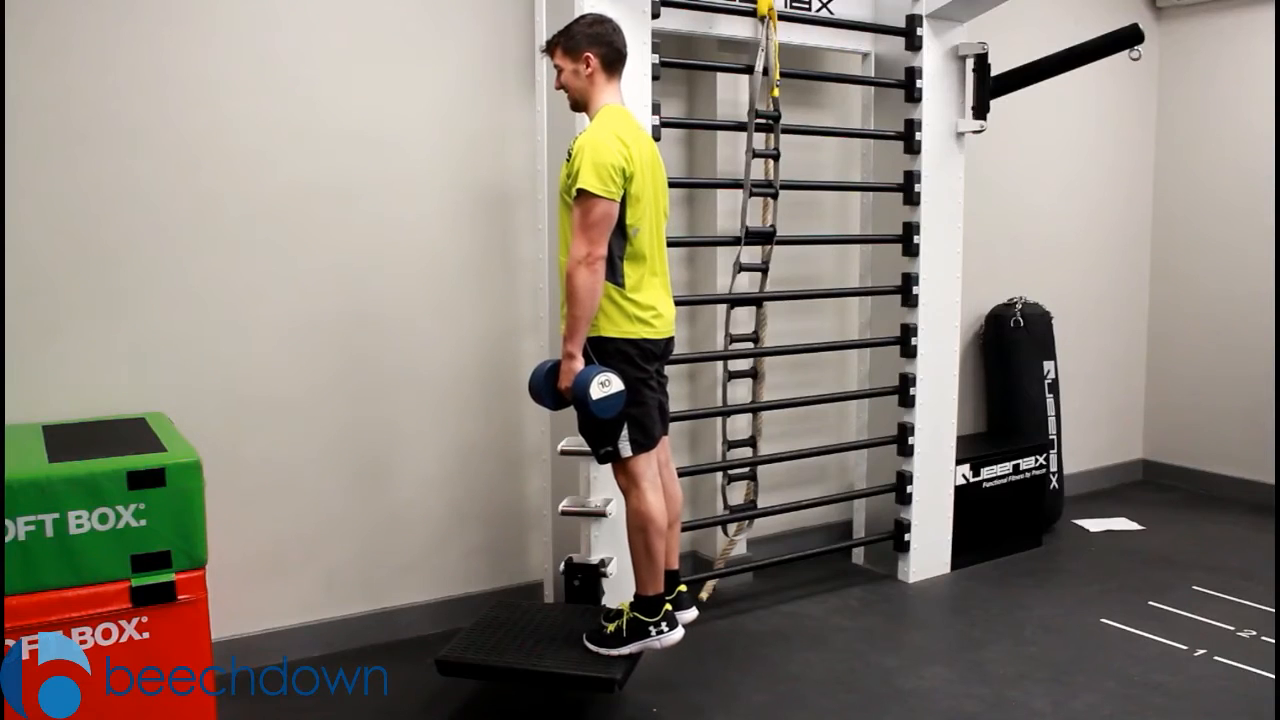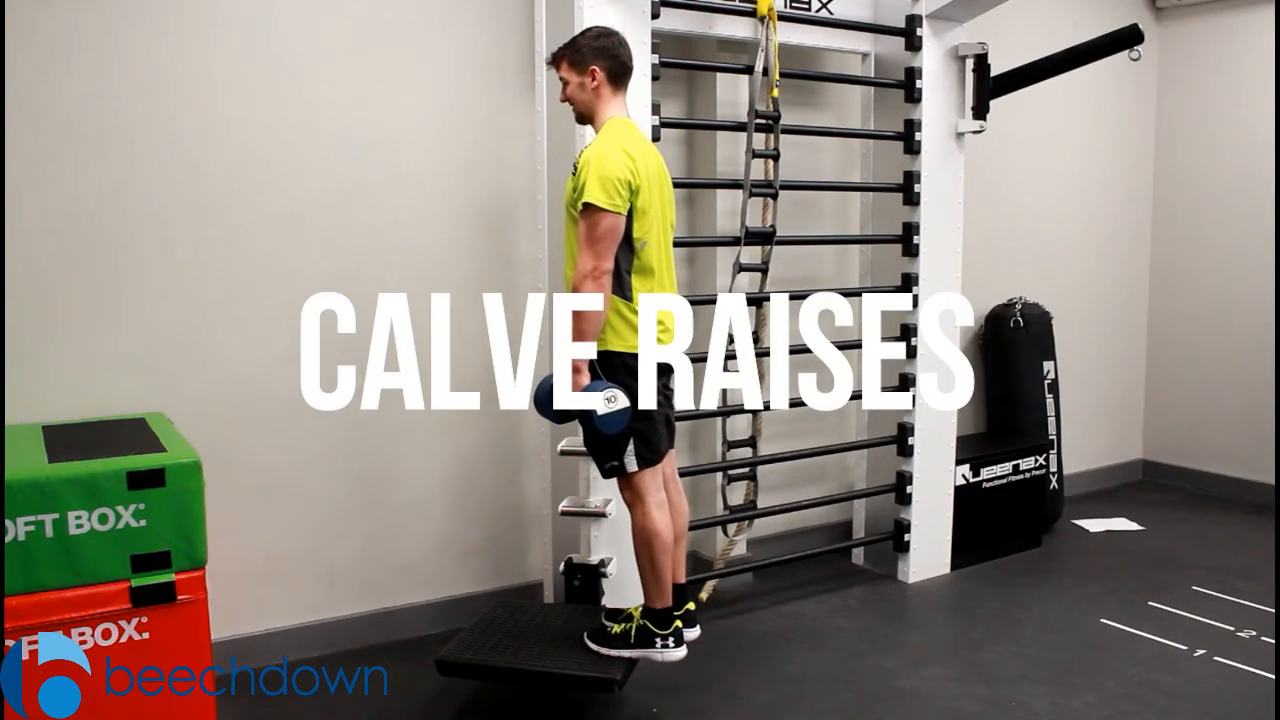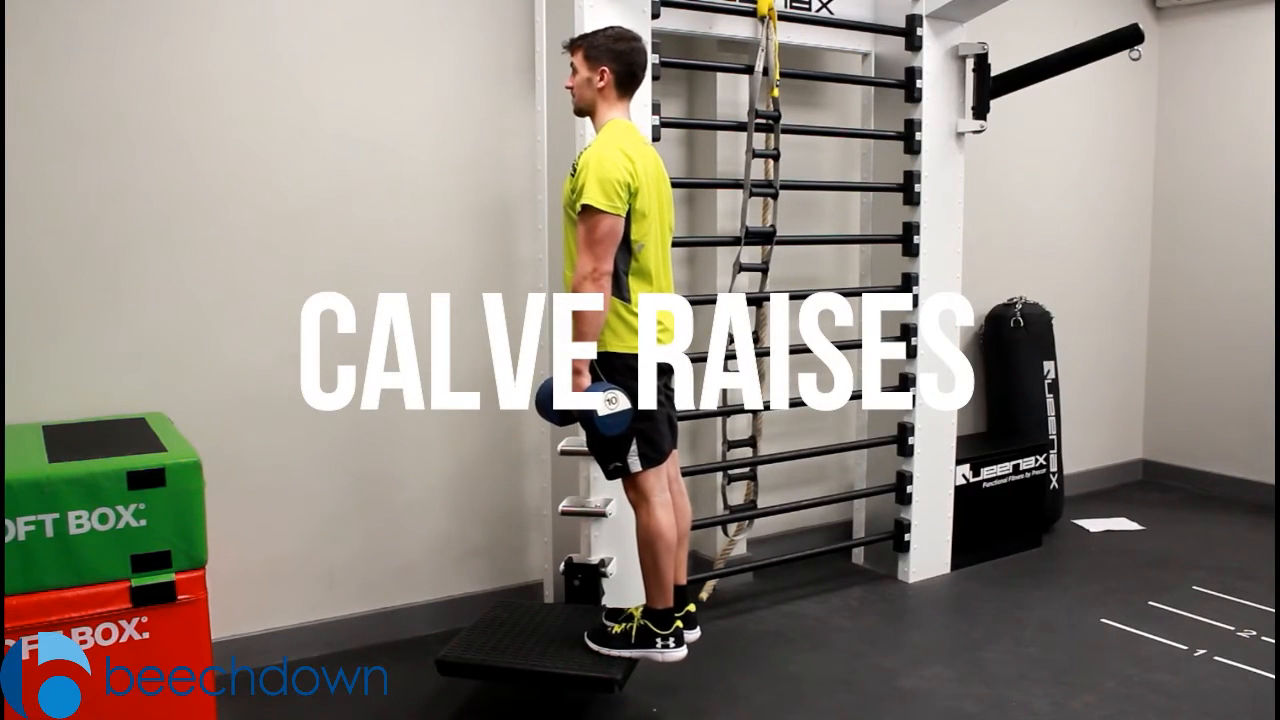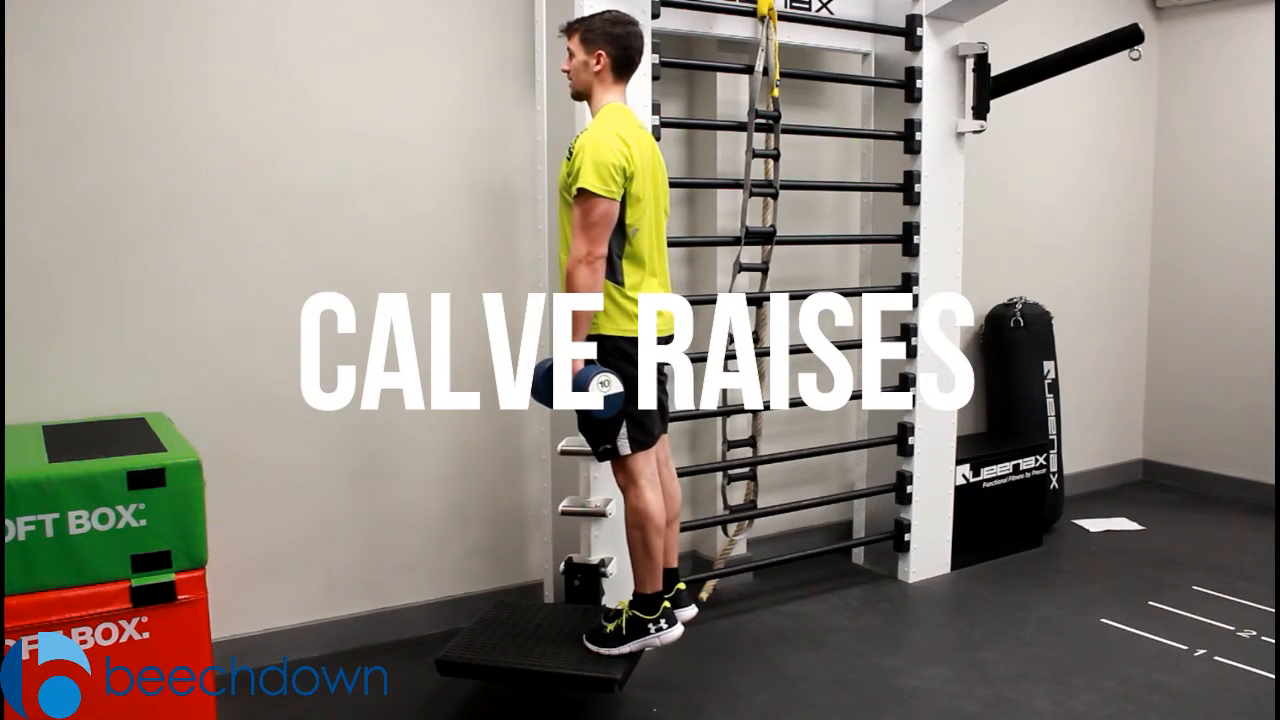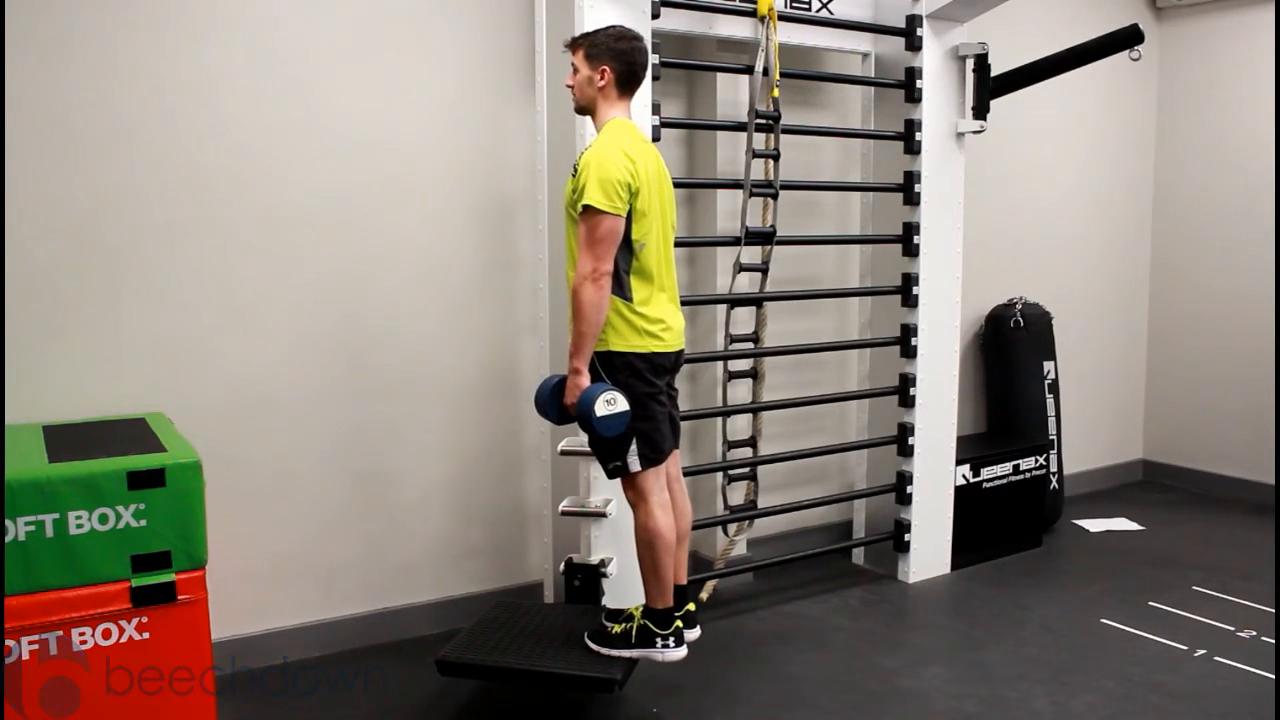
dt=1s
person 1, frame 1
left shoulder: (598, 142)
right shoulder: (636, 136)
left elbow: (589, 256)
left wrist: (572, 350)
left hip: (616, 332)
right hip: (648, 322)
left knee: (635, 473)
right knee: (655, 463)
left ankle: (650, 614)
right ankle: (671, 592)
person 1, frame 2
left shoulder: (604, 155)
right shoulder: (642, 149)
left elbow: (595, 271)
left wrist: (578, 364)
left hip: (621, 347)
right hip: (653, 336)
left knee: (641, 487)
right knee: (661, 478)
left ankle: (658, 626)
right ankle: (676, 607)
person 1, frame 3
left shoulder: (604, 157)
right shoulder: (641, 151)
left elbow: (595, 272)
left wrist: (579, 365)
left hip: (620, 348)
right hip: (653, 337)
left knee: (645, 486)
right knee: (664, 476)
left ankle: (659, 626)
right ankle: (677, 608)
person 1, frame 4
left shoulder: (600, 140)
right shoulder: (637, 135)
left elbow: (590, 255)
left wrist: (574, 346)
left hip: (615, 331)
right hip: (649, 322)
left knee: (635, 471)
right knee: (654, 460)
left ankle: (649, 611)
right ankle: (669, 589)
person 1, frame 5
left shoulder: (605, 157)
right shoulder: (643, 150)
left elbow: (595, 273)
left wrist: (578, 366)
left hip: (626, 347)
right hip: (659, 336)
left knee: (645, 486)
right knee: (665, 477)
left ankle: (658, 625)
right ankle: (677, 607)
